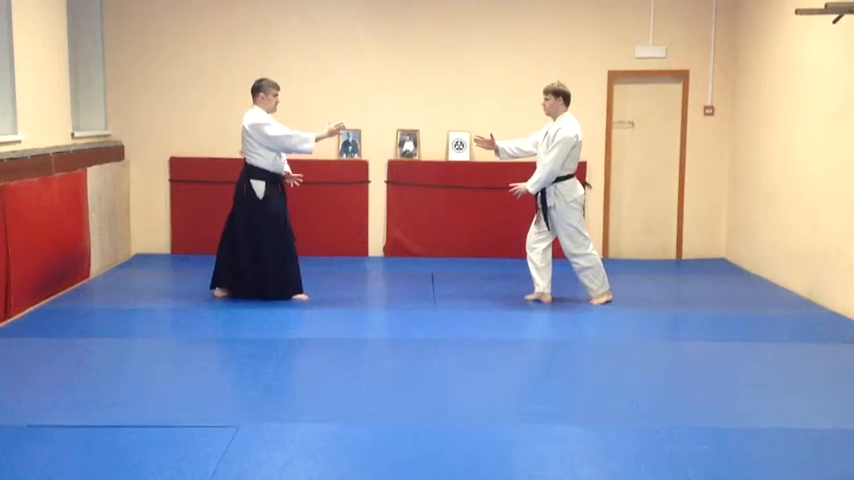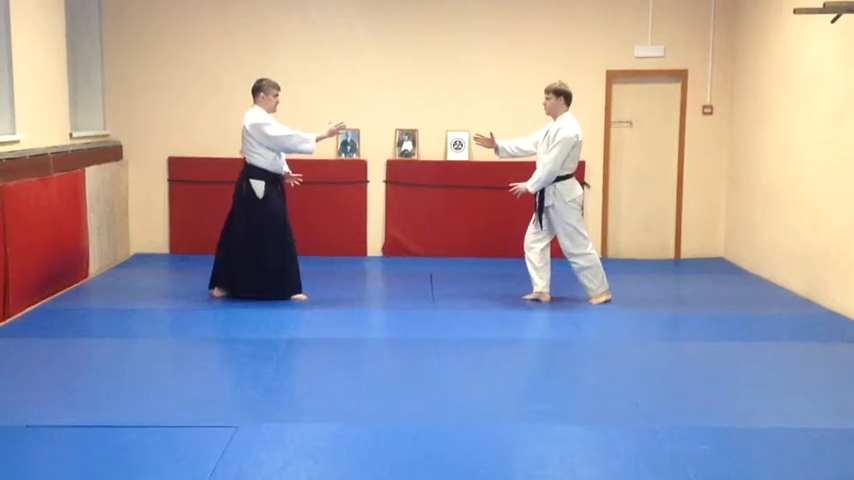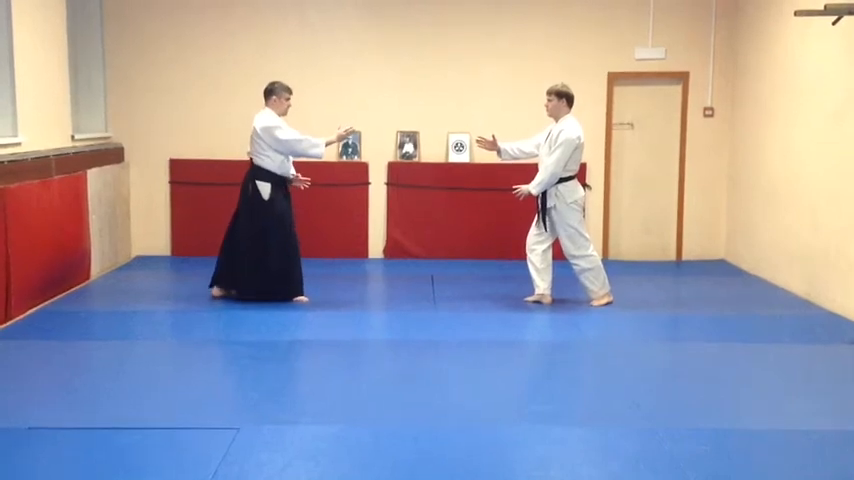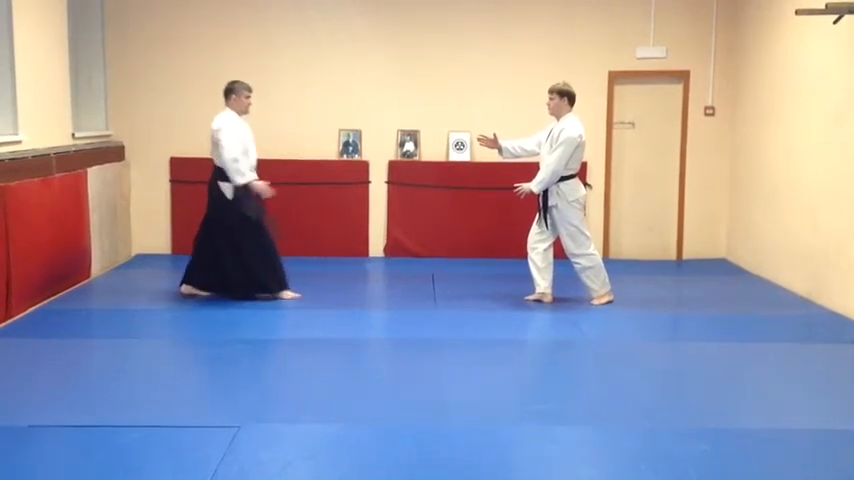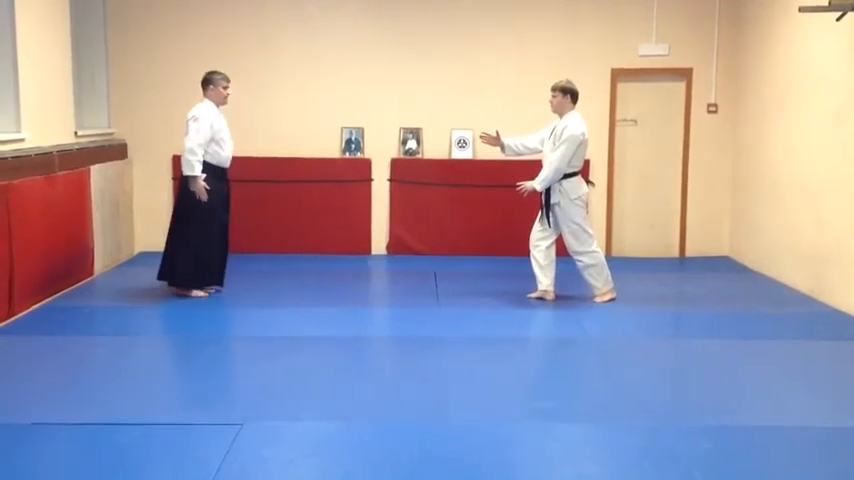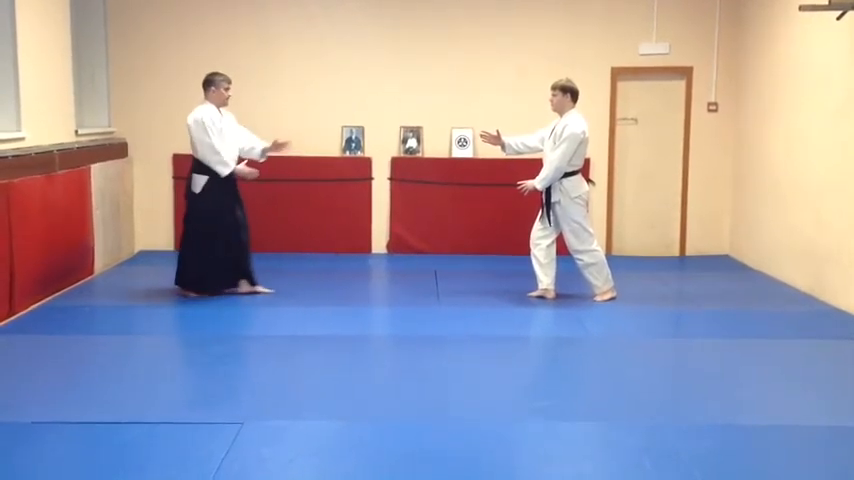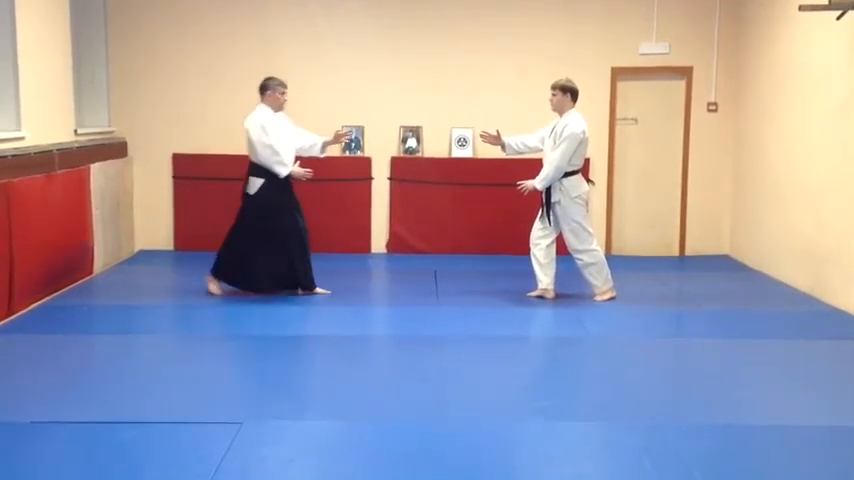
dt=0.5s
person 1, frame 1
left shoulder: (567, 129)
right shoulder: (553, 127)
left elbow: (551, 166)
right elbow: (528, 145)
left wrist: (529, 186)
right wrist: (498, 147)
left hip: (564, 195)
right hip: (551, 195)
left knee: (578, 246)
right knee: (537, 241)
left ankle: (602, 291)
right ankle: (543, 291)
person 1, frame 2
left shoulder: (567, 129)
right shoulder: (553, 127)
left elbow: (551, 165)
right elbow: (528, 144)
left wrist: (530, 186)
right wrist: (497, 145)
left hip: (562, 195)
right hip: (550, 194)
left knee: (577, 245)
right knee: (535, 241)
left ankle: (600, 291)
right ankle: (541, 290)
person 1, frame 3
left shoulder: (569, 131)
right shoulder: (555, 129)
left elbow: (554, 167)
right elbow: (530, 146)
left wrist: (532, 188)
right wrist: (500, 148)
left hip: (564, 196)
right hip: (552, 196)
left knee: (578, 247)
right knee: (537, 242)
left ankle: (602, 293)
right ankle: (543, 292)
person 1, frame 4
left shoulder: (571, 130)
right shoulder: (556, 127)
left elbow: (555, 166)
right elbow: (531, 145)
left wrist: (534, 186)
right wrist: (501, 146)
left hip: (566, 195)
right hip: (553, 195)
left knee: (579, 246)
right knee: (538, 241)
left ankle: (603, 291)
right ankle: (544, 291)
person 1, frame 5
left shoulder: (574, 127)
right shoulder: (559, 125)
left elbow: (558, 163)
right elbow: (534, 142)
left wrist: (537, 184)
right wrist: (503, 144)
left hip: (568, 193)
right hip: (556, 193)
left knee: (582, 243)
right knee: (541, 239)
left ankle: (605, 289)
right ankle: (546, 289)
person 1, frame 6
left shoulder: (574, 126)
right shoulder: (560, 124)
left elbow: (559, 162)
right elbow: (534, 141)
left wrist: (537, 183)
right wrist: (504, 143)
left hip: (569, 191)
right hip: (556, 191)
left knee: (582, 242)
right knee: (541, 237)
left ankle: (606, 288)
right ankle: (547, 287)
person 1, frame 7
left shoulder: (574, 126)
right shoulder: (559, 123)
left elbow: (559, 162)
right elbow: (534, 141)
left wrist: (537, 183)
right wrist: (504, 143)
left hip: (569, 191)
right hip: (556, 191)
left knee: (582, 242)
right knee: (541, 237)
left ankle: (605, 288)
right ankle: (546, 287)
person 2, frame 1
left shoulder: (261, 119)
right shoulder: (257, 121)
left elbow: (276, 148)
right elbow: (287, 140)
left wrist: (284, 173)
right wrist: (324, 134)
left hip: (262, 184)
right hip: (259, 186)
left knee: (242, 235)
right knee: (276, 238)
left ankle: (225, 285)
right ankle: (286, 289)
person 2, frame 2
left shoulder: (260, 119)
right shoulder: (258, 121)
left elbow: (274, 149)
right elbow: (287, 139)
left wrist: (283, 173)
right wrist: (324, 134)
left hip: (262, 184)
right hip: (258, 186)
left knee: (241, 235)
right knee: (276, 237)
left ankle: (224, 284)
right ankle: (286, 289)
person 2, frame 3
left shoulder: (269, 121)
right shoulder: (268, 124)
left elbow: (282, 153)
right elbow: (297, 143)
left wrist: (291, 176)
right wrist: (332, 140)
left hip: (264, 186)
right hip: (264, 188)
left knee: (245, 235)
right knee: (279, 238)
left ankle: (224, 284)
right ankle: (286, 290)
person 2, frame 4
left shoulder: (234, 122)
right shoulder: (226, 124)
right elbow: (232, 159)
left wrist: (254, 182)
right wrist: (252, 183)
left hip: (234, 187)
right hip: (229, 188)
left knee: (216, 235)
right knee: (252, 234)
left ankle: (195, 283)
right ankle: (273, 287)
person 2, frame 5
left shoulder: (214, 113)
right shoulder: (203, 114)
right elbow: (192, 148)
right wrist: (195, 179)
left hip: (215, 179)
right hip: (204, 180)
left knee: (213, 232)
right knee: (196, 232)
left ankle: (203, 280)
right ankle: (184, 283)
person 2, frame 6
left shoulder: (225, 116)
right shoulder: (200, 117)
left elbow: (242, 139)
right elbow: (210, 151)
left wrist: (266, 149)
right wrist: (235, 170)
left hip: (223, 180)
right hip: (206, 182)
left knee: (236, 230)
right knee: (201, 235)
left ankle: (242, 281)
right ankle: (190, 285)
person 2, frame 7
left shoulder: (281, 119)
right shoulder: (257, 120)
left elbow: (299, 139)
right elbow: (267, 152)
left wrist: (328, 141)
right wrist: (290, 171)
left hip: (280, 183)
right hip: (262, 184)
left knee: (295, 232)
right knee: (248, 233)
left ankle: (304, 284)
right ankle: (217, 276)
